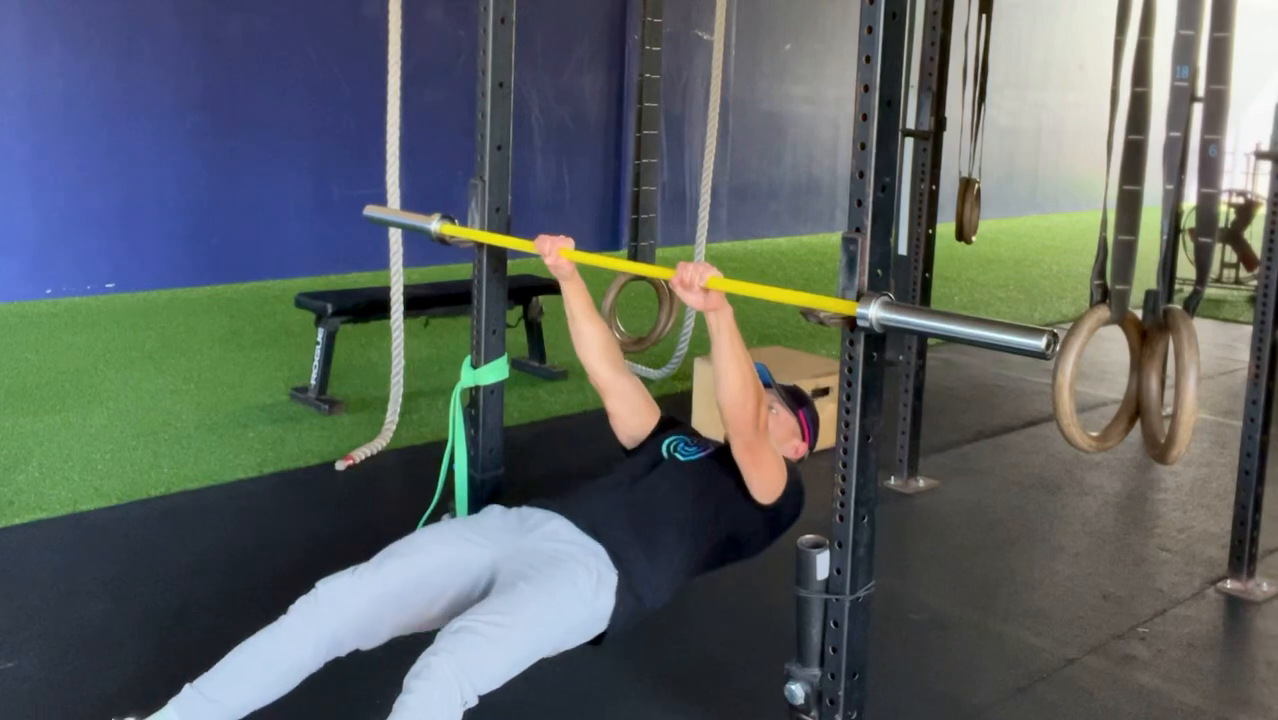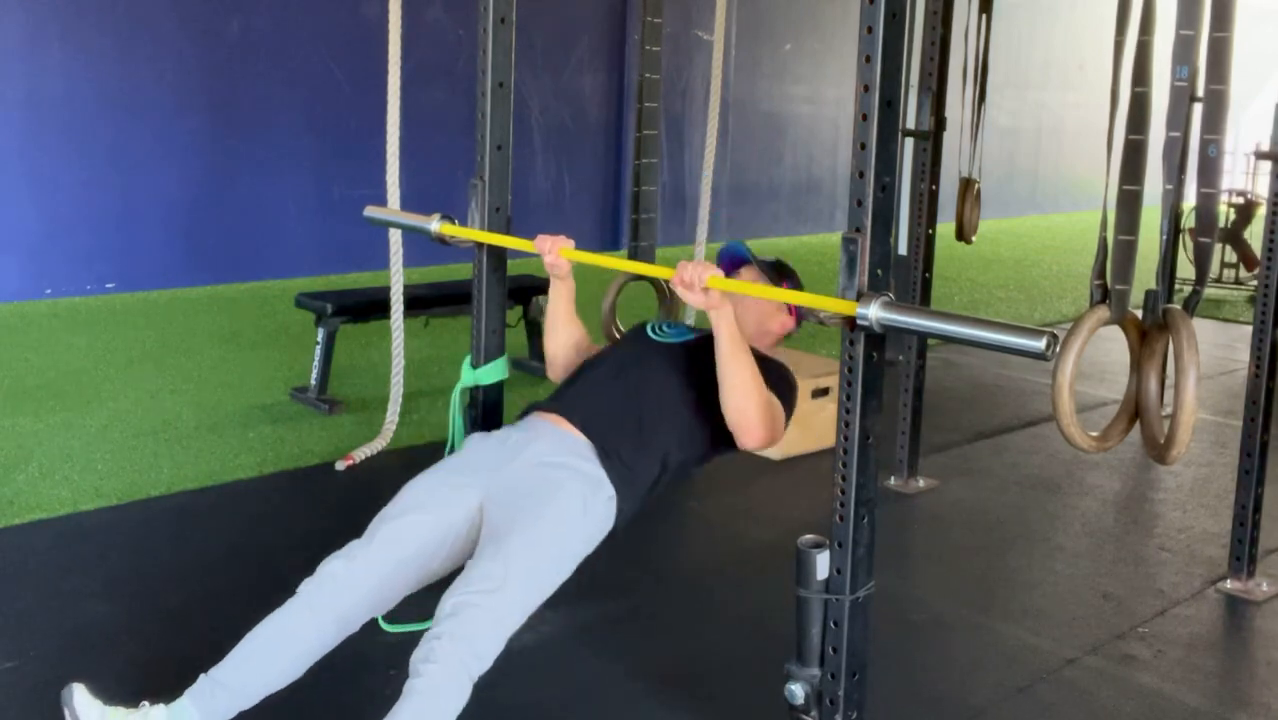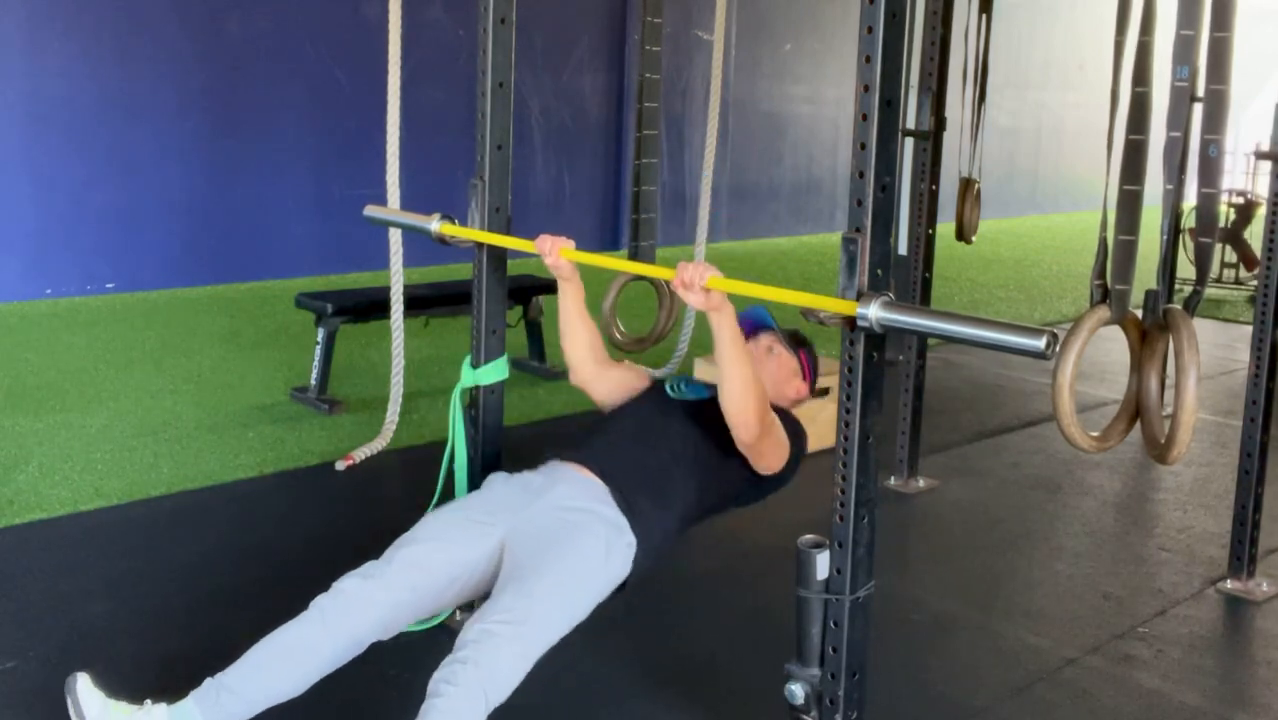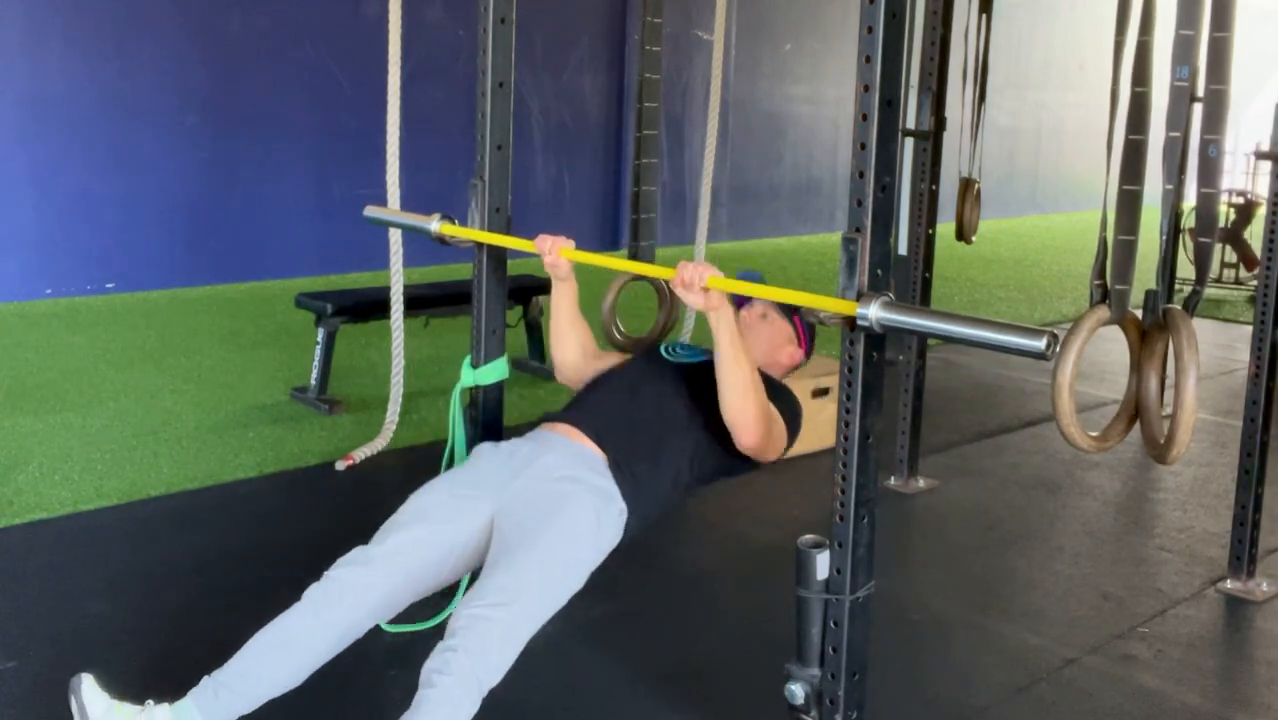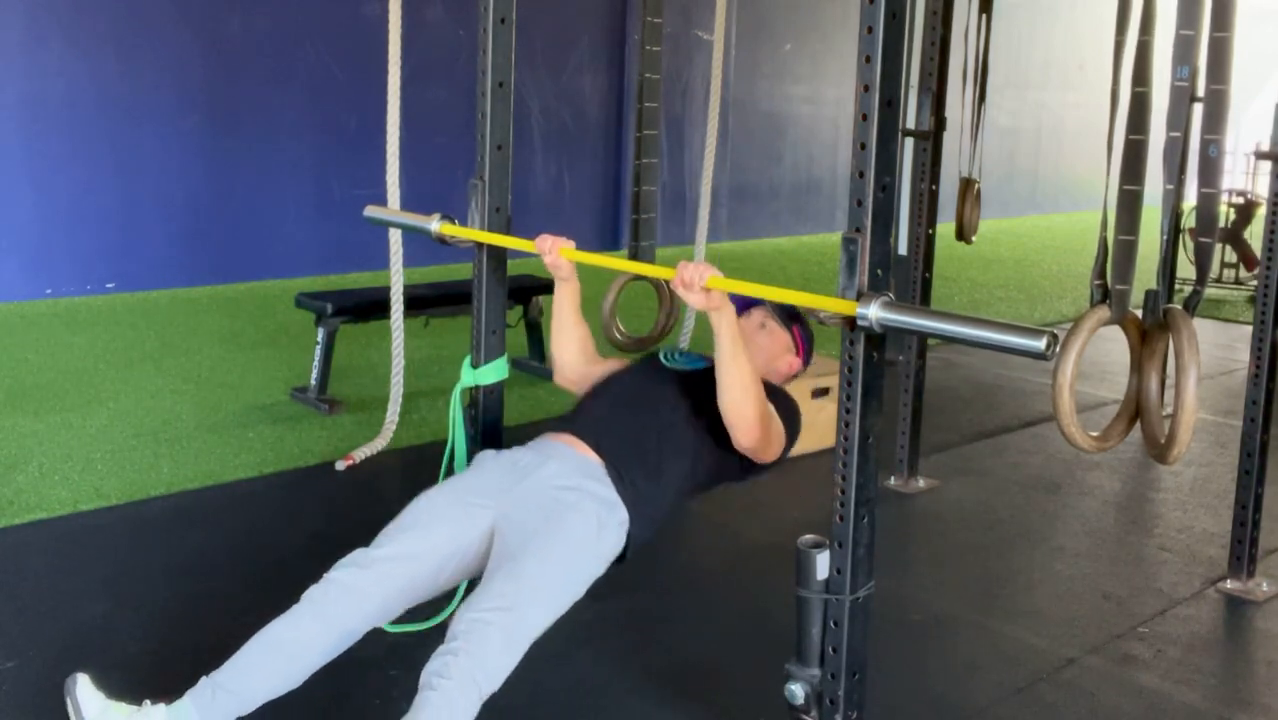
dt=1s
person 1, frame 1
left shoulder: (769, 493)
right shoulder: (675, 443)
left elbow: (743, 422)
right elbow: (608, 371)
left wrist: (718, 311)
right wrist: (569, 277)
left hip: (592, 569)
right hip: (518, 525)
right knee: (338, 603)
person 1, frame 2
left shoulder: (766, 373)
right shoulder: (666, 334)
left elbow: (752, 431)
right elbow: (564, 370)
left wrist: (721, 311)
right wrist: (562, 280)
left hip: (577, 480)
right hip: (501, 449)
left knee: (459, 637)
right knee: (347, 581)
person 1, frame 3
left shoulder: (777, 443)
right shoulder: (681, 394)
left elbow: (749, 427)
right elbow: (589, 370)
left wrist: (720, 312)
right wrist: (566, 275)
left hip: (598, 528)
right hip: (523, 490)
right knee: (365, 596)
person 1, frame 4
left shoulder: (772, 403)
right shoulder: (675, 358)
left elbow: (751, 435)
right elbow: (574, 370)
left wrist: (720, 311)
right wrist: (563, 277)
left hip: (587, 491)
right hip: (511, 459)
left knee: (479, 637)
right knee: (361, 581)
person 1, frame 5
left shoulder: (772, 412)
right shoulder: (674, 366)
left elbow: (747, 430)
right elbow: (574, 369)
left wrist: (718, 311)
right wrist: (564, 276)
left hip: (589, 506)
right hip: (514, 469)
left knee: (477, 645)
right knee: (360, 583)
